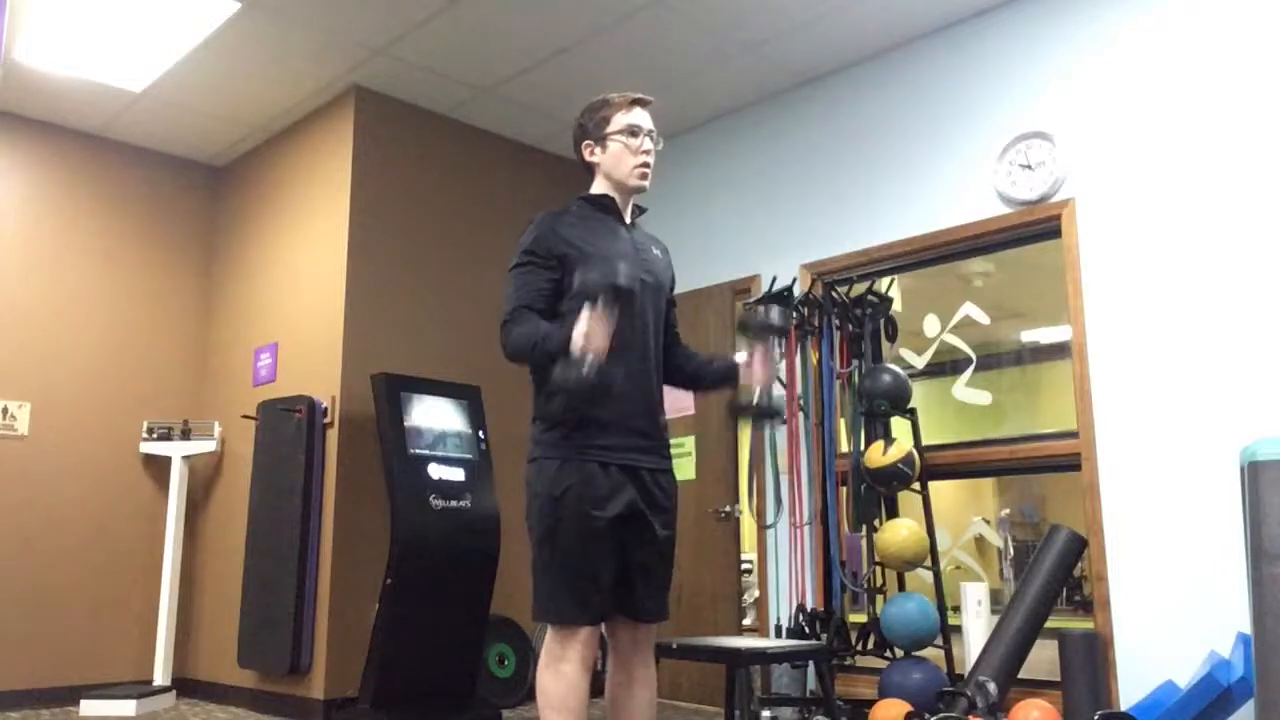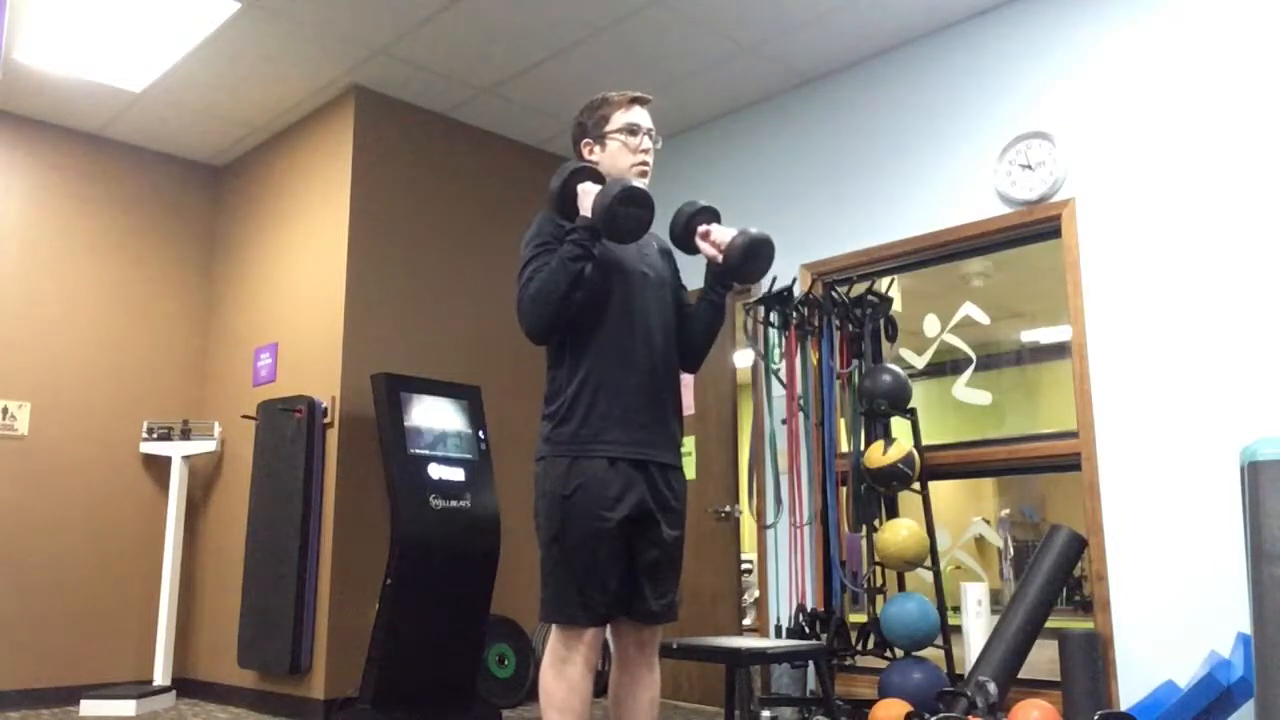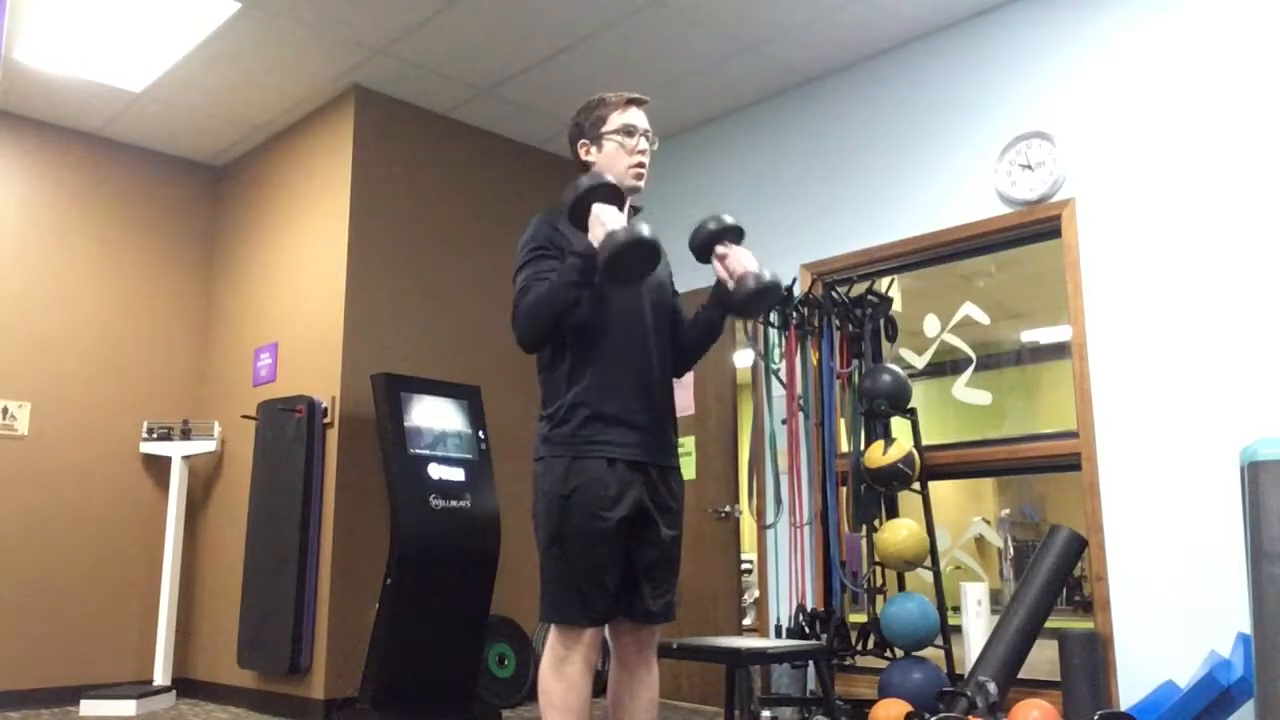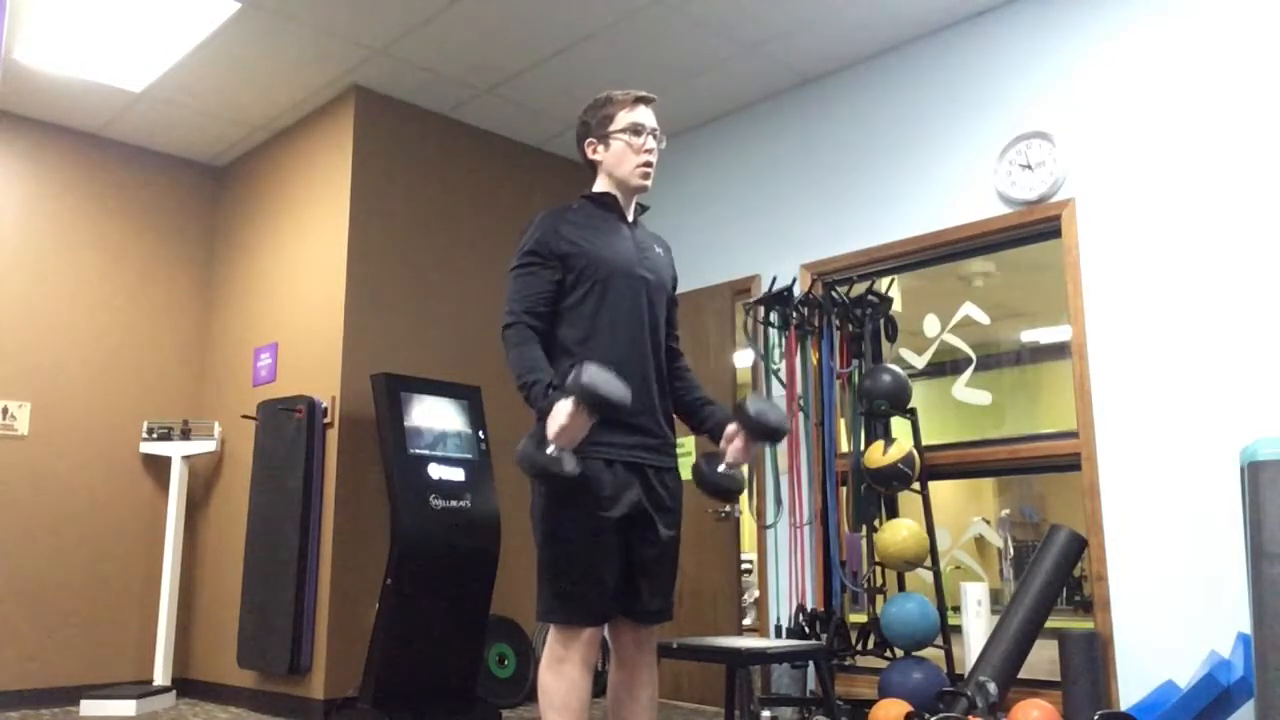
dt=0.7s
person 1, frame 1
left shoulder: (654, 250)
right shoulder: (556, 231)
right elbow: (514, 332)
left wrist: (727, 370)
right wrist: (567, 339)
left hip: (647, 464)
right hip: (577, 459)
left knee: (638, 631)
right knee: (574, 629)
person 1, frame 2
left shoulder: (657, 247)
right shoulder: (559, 225)
left elbow: (689, 352)
right elbow: (536, 318)
left wrist: (719, 275)
right wrist: (586, 232)
left hip: (657, 461)
right hip: (584, 457)
left knee: (642, 633)
right knee: (578, 630)
person 1, frame 3
right shoulder: (556, 228)
right elbow: (528, 325)
left wrist: (722, 296)
right wrist: (589, 253)
left hip: (653, 461)
right hip: (582, 457)
left knee: (641, 632)
right knee: (576, 630)
person 1, frame 4
left shoulder: (658, 250)
right shoulder: (558, 230)
right elbow: (519, 331)
left wrist: (718, 423)
right wrist: (550, 400)
left hip: (653, 463)
right hip: (583, 460)
left knee: (640, 632)
right knee: (576, 629)
